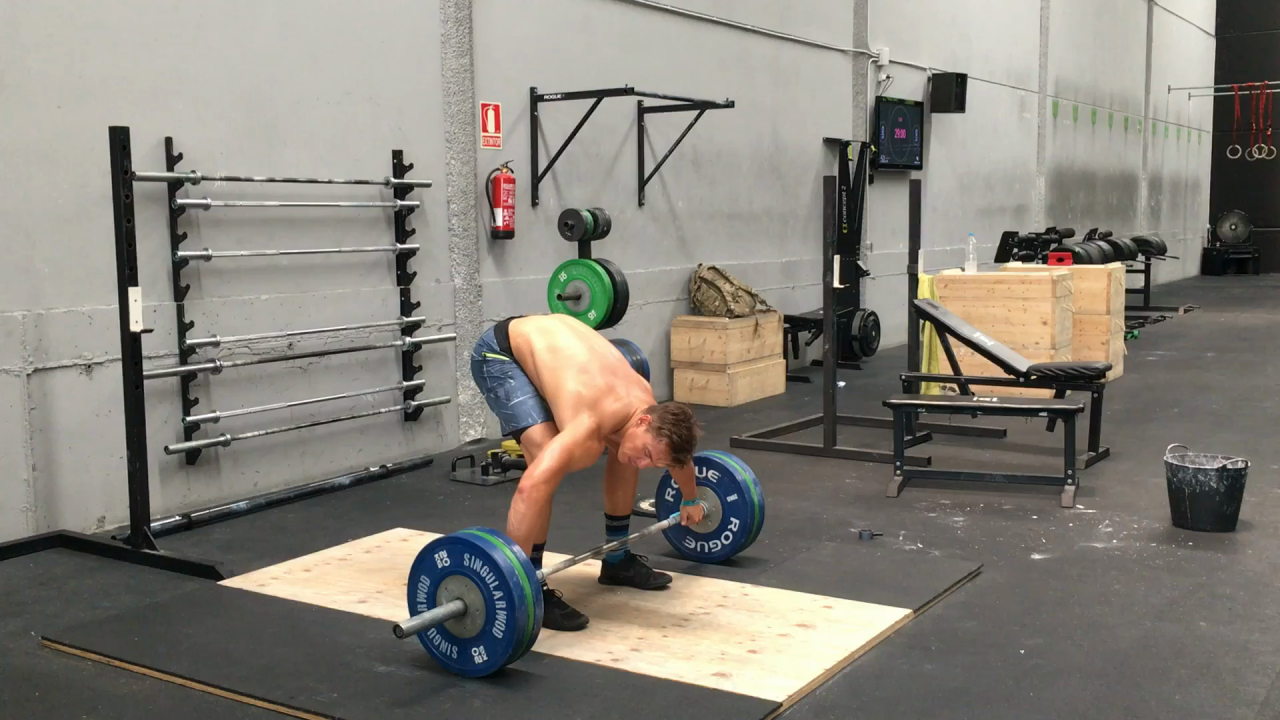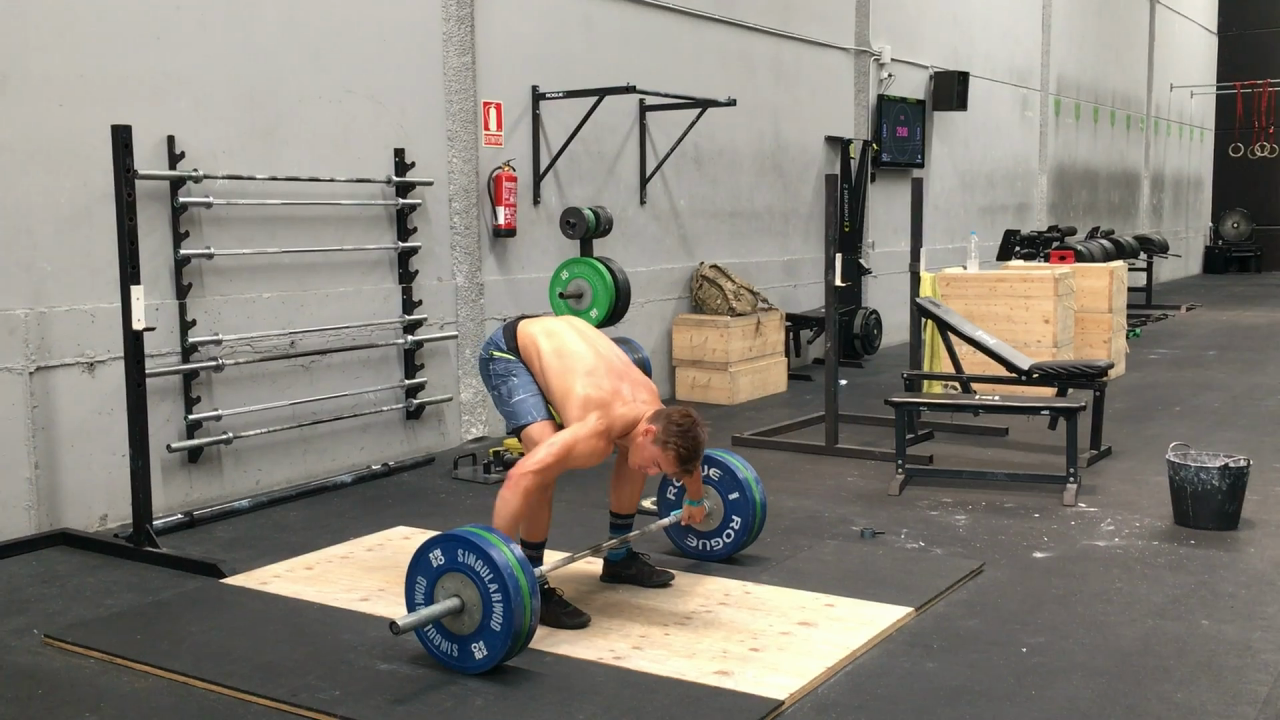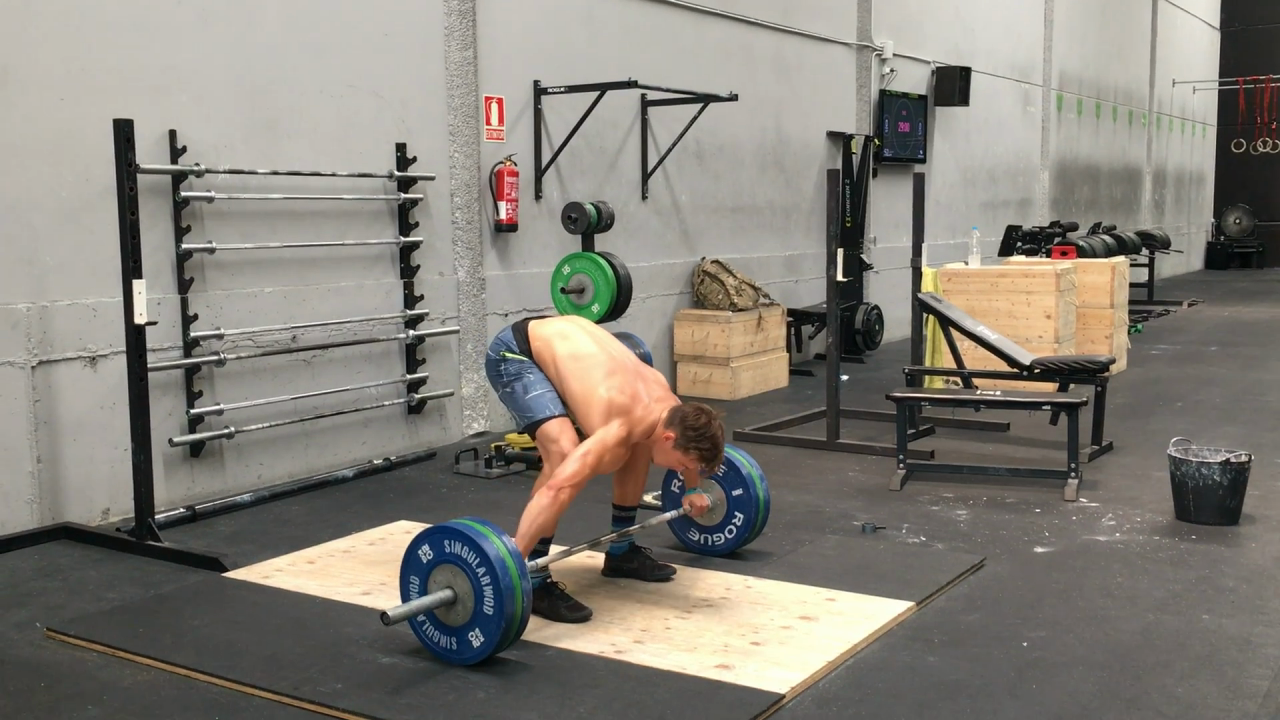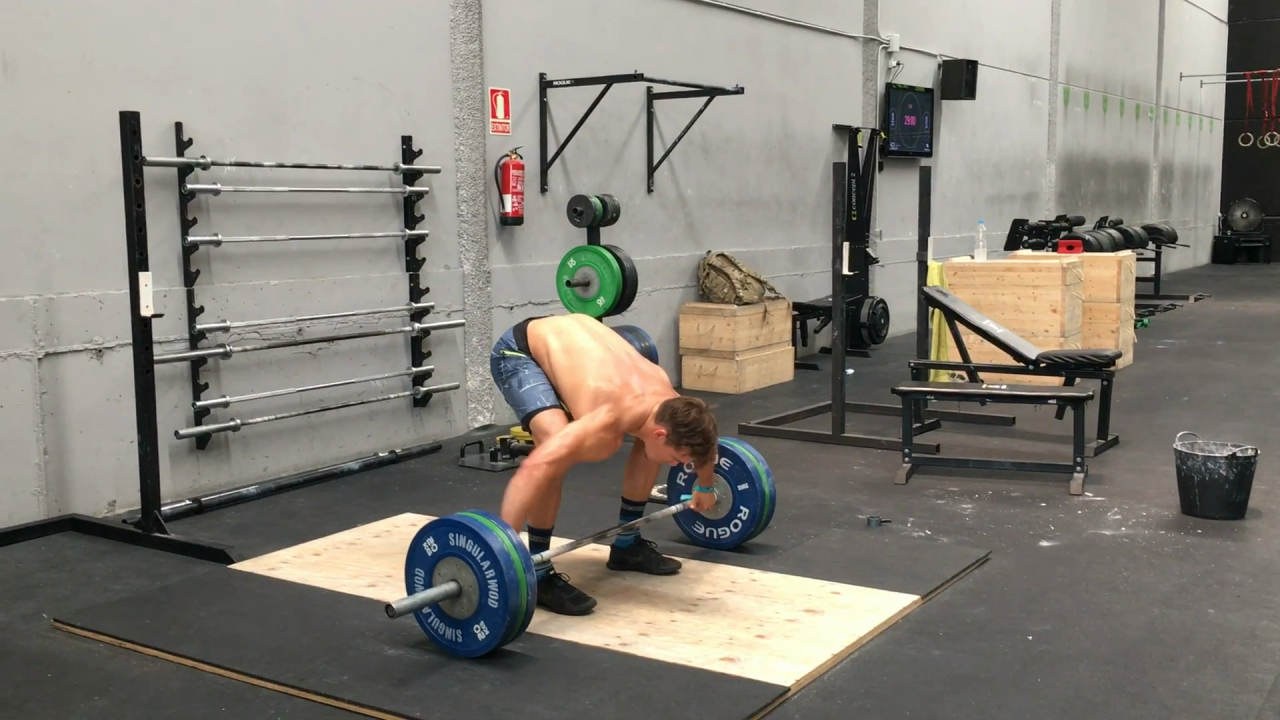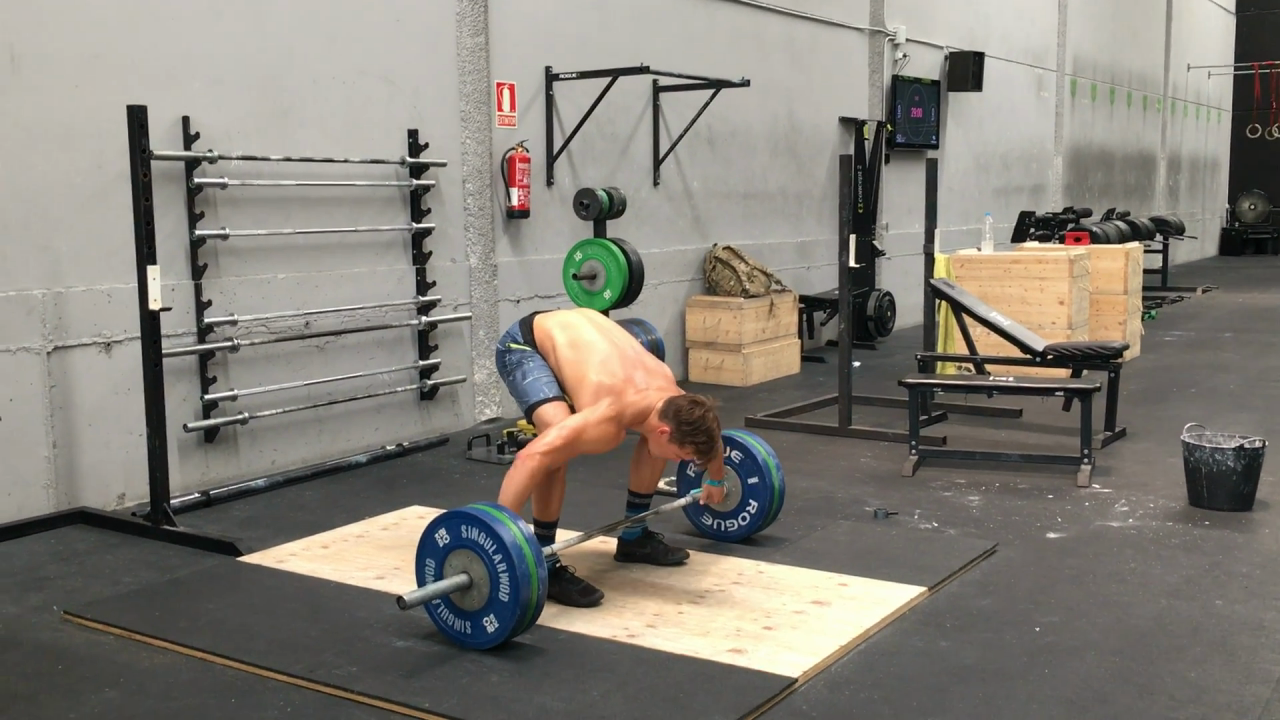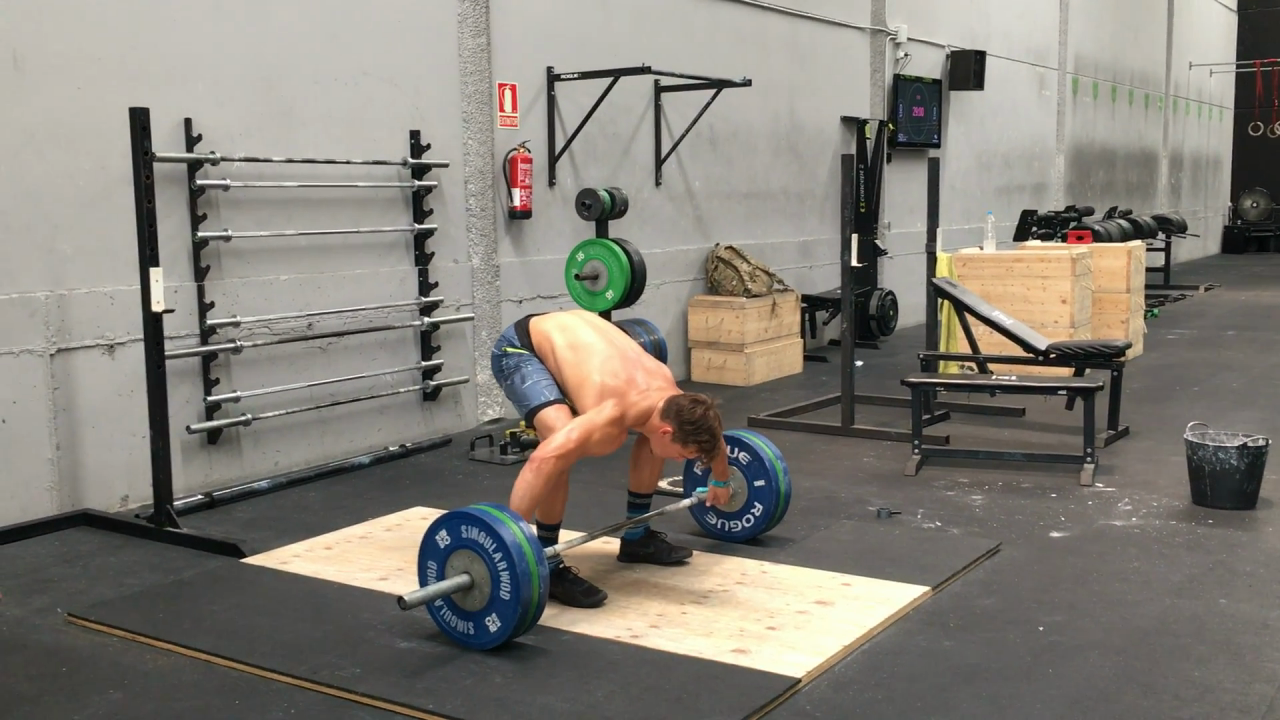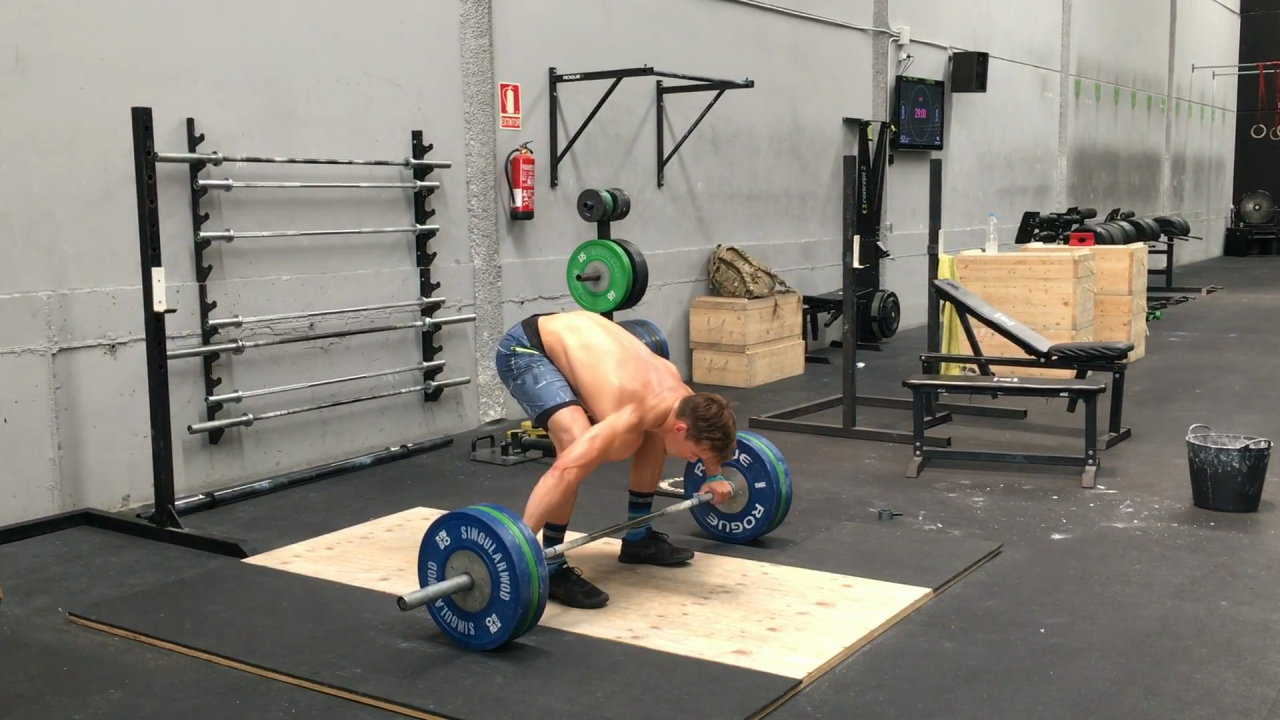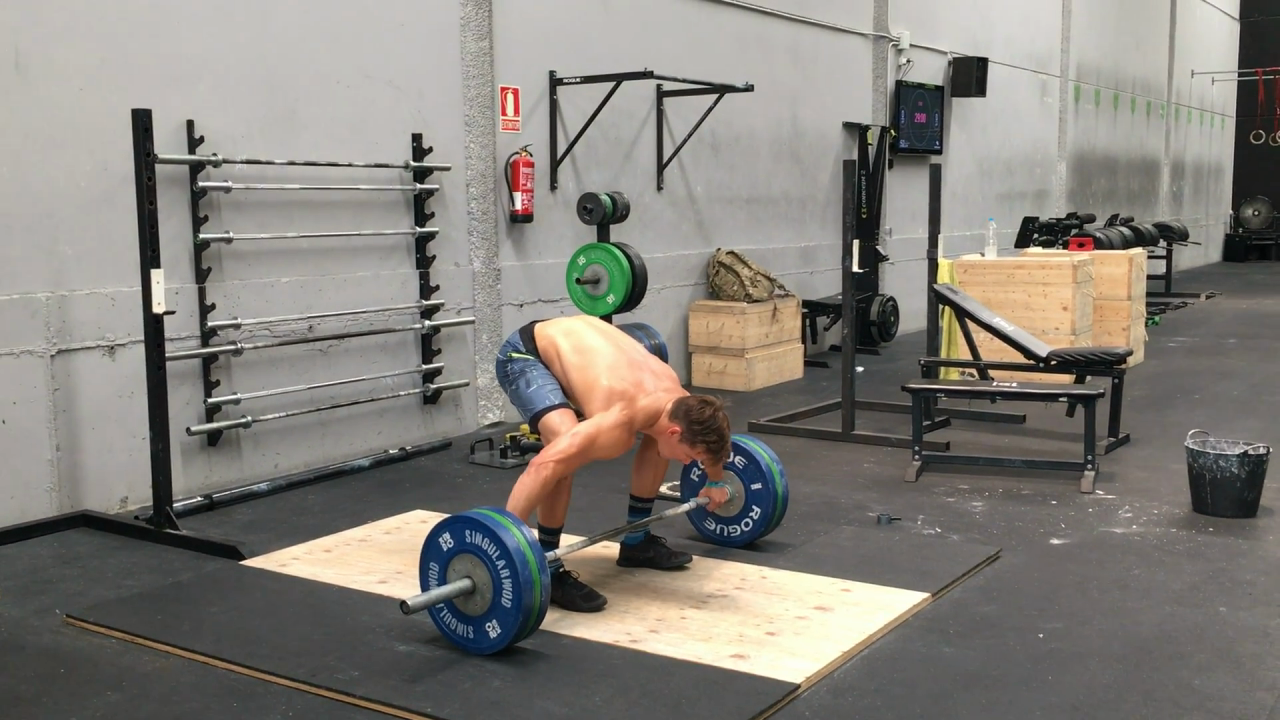
dt=0.4s
person 1, frame 1
left shoulder: (652, 412)
right shoulder: (591, 428)
left elbow: (679, 455)
right elbow: (530, 488)
left wrist: (690, 501)
right hip: (500, 353)
left knee: (622, 451)
right knee: (545, 454)
left ankle: (617, 560)
person 1, frame 2
left shoulder: (658, 418)
right shoulder: (597, 433)
left elbow: (688, 454)
right elbow: (520, 478)
left wrist: (695, 503)
right hip: (509, 352)
left knee: (633, 452)
right knee: (543, 466)
left ankle: (619, 558)
person 1, frame 3
left shoulder: (672, 410)
right shoulder: (617, 436)
left elbow: (696, 441)
right elbow: (557, 488)
left wrist: (692, 490)
right hip: (514, 353)
right knee: (564, 452)
left ankle: (620, 552)
right ankle: (535, 583)
person 1, frame 4
left shoulder: (669, 404)
right shoulder: (606, 424)
left elbow: (697, 440)
right elbow: (533, 469)
left wrist: (705, 489)
right hip: (517, 352)
left knee: (646, 441)
right knee: (557, 444)
left ankle: (627, 545)
right ankle: (538, 575)
person 1, frame 5
left shoulder: (673, 401)
right shoulder: (609, 419)
left elbow: (709, 435)
right elbow: (530, 458)
left wrist: (715, 481)
right hip: (523, 345)
right knee: (556, 450)
left ankle: (634, 537)
right ankle: (545, 567)
person 1, frame 6
left shoulder: (673, 401)
right shoulder: (612, 421)
left elbow: (712, 436)
right elbow: (541, 462)
left wrist: (721, 482)
right hip: (519, 350)
left knee: (651, 436)
right knee: (560, 443)
left ankle: (637, 538)
right ankle: (548, 569)
person 1, frame 7
left shoulder: (681, 398)
right shoulder: (629, 423)
left elbow: (707, 425)
right elbow: (564, 471)
left wrist: (713, 476)
right hip: (524, 349)
right knee: (576, 440)
left ankle: (638, 539)
right ankle: (551, 569)
person 1, frame 8
left shoulder: (678, 403)
right shoulder: (619, 425)
left elbow: (708, 435)
right elbow: (542, 466)
left wrist: (715, 483)
right hip: (524, 355)
left knee: (657, 438)
right knee: (564, 457)
left ankle: (636, 542)
right ankle: (548, 572)
